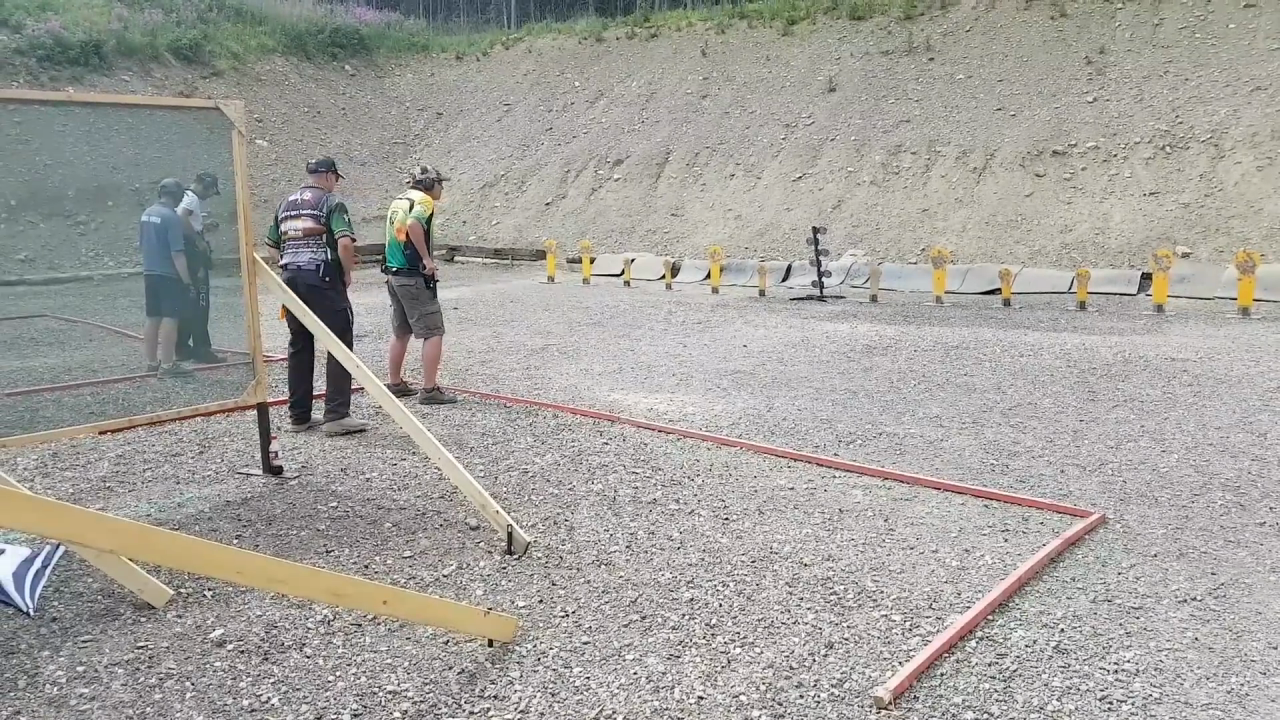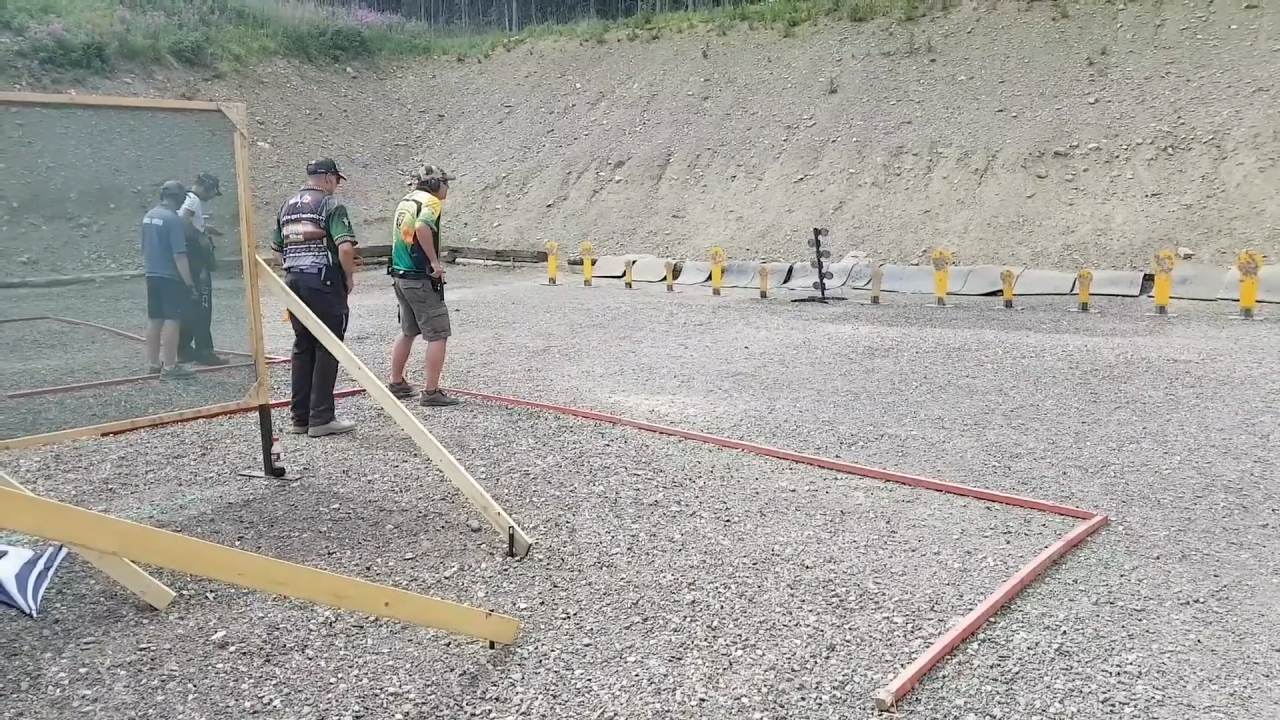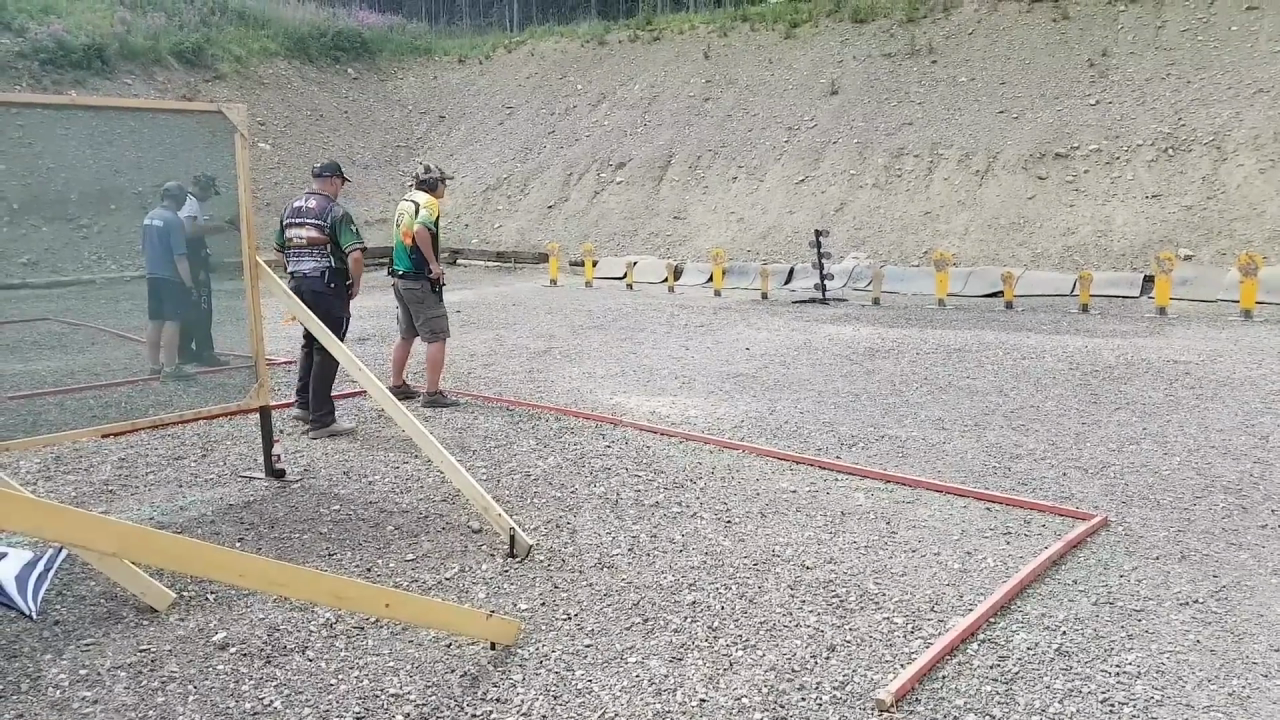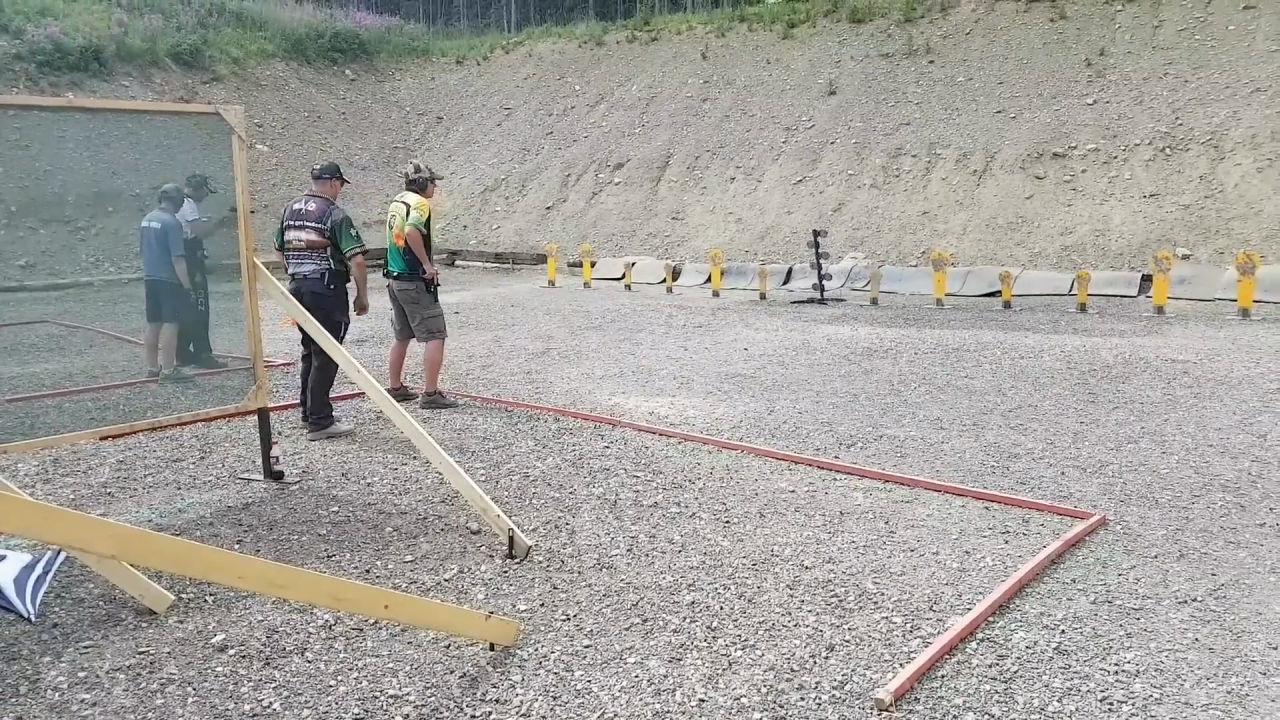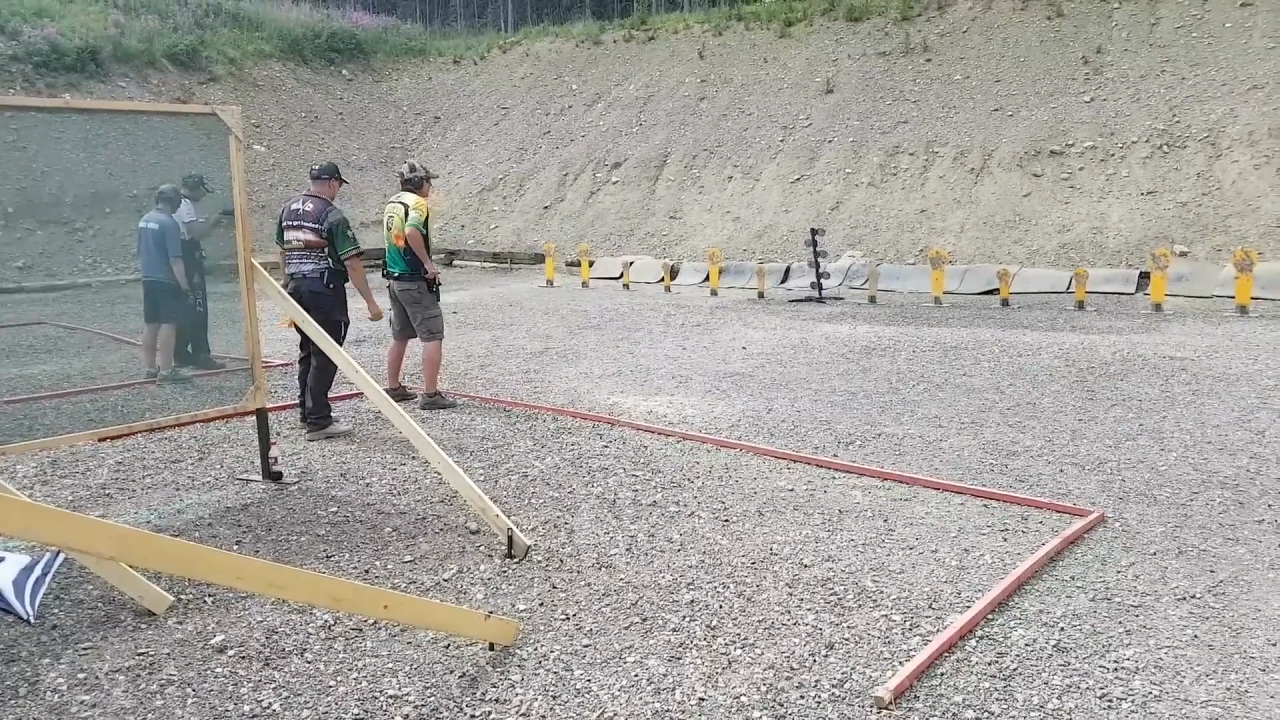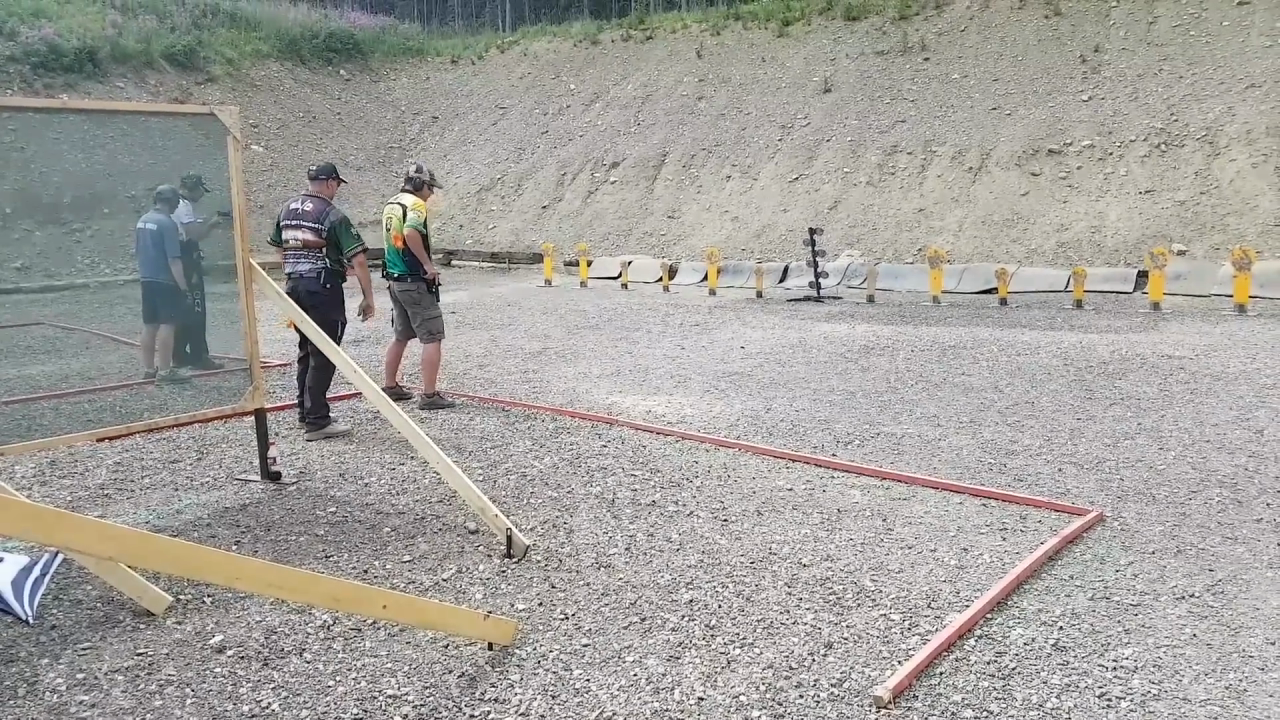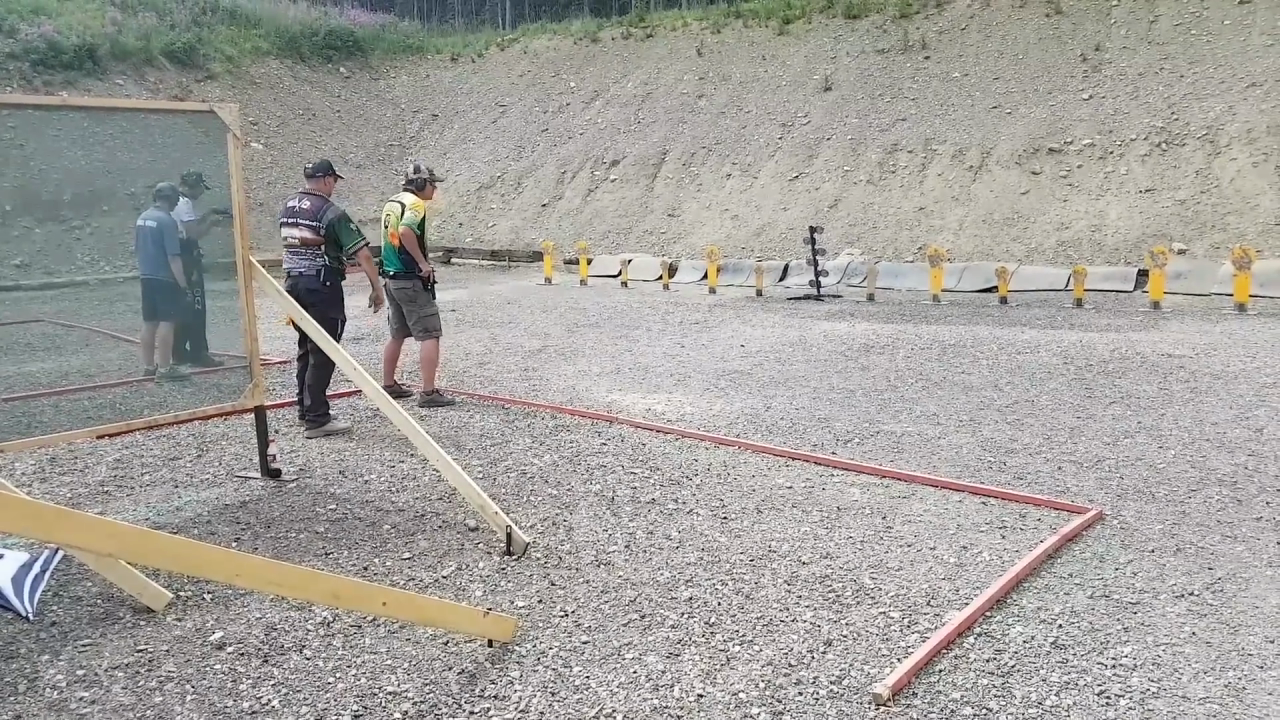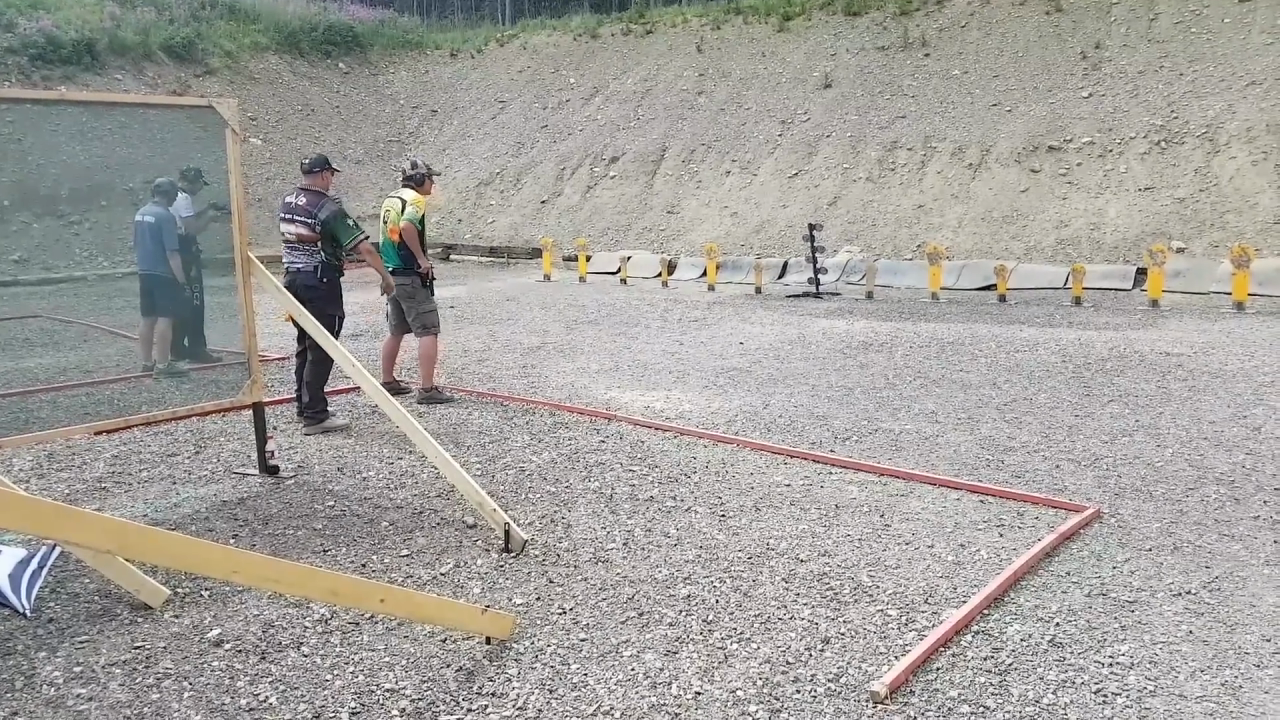
dt=0.2s
person 1, frame 1
left shoulder: (285, 204)
right shoulder: (331, 202)
left elbow: (273, 249)
right elbow: (345, 244)
right wrist: (347, 274)
left hip: (290, 279)
right hip: (322, 279)
left knee: (299, 347)
right knee: (339, 344)
left ankle: (299, 415)
right ankle: (336, 414)
person 1, frame 2
left shoulder: (287, 206)
right shoulder: (332, 205)
left elbow: (278, 251)
right elbow: (346, 249)
right wrist: (349, 277)
left hip: (294, 282)
right hip: (323, 282)
left knee: (303, 348)
right knee: (328, 350)
left ankle: (300, 417)
right ankle: (320, 418)
person 1, frame 3
left shoulder: (291, 208)
right shoulder: (336, 211)
left elbow: (280, 250)
right elbow: (355, 256)
right wrist: (355, 283)
left hip: (298, 284)
right hip: (327, 286)
left knee: (311, 344)
right knee: (326, 352)
left ankle: (304, 404)
right ankle: (321, 421)
person 1, frame 4
left shoulder: (290, 209)
right shoulder: (335, 215)
left elbow: (281, 250)
right elbow: (357, 260)
right wrist: (362, 295)
left hip: (297, 286)
right hip: (326, 289)
left knee: (310, 351)
right knee: (325, 355)
left ankle: (309, 413)
right ankle: (319, 422)
person 1, frame 5
left shoulder: (288, 209)
right shoulder: (332, 215)
left elbow: (282, 248)
right elbow: (352, 263)
right wrist: (370, 302)
left hip: (296, 286)
right hip: (324, 288)
left knee: (308, 352)
right knee: (324, 356)
left ankle: (308, 413)
right ankle: (318, 422)
person 1, frame 6
left shoulder: (287, 209)
right shoulder: (332, 215)
left elbow: (277, 246)
right elbow: (358, 259)
right wrist: (368, 297)
left hip: (293, 285)
right hip: (322, 288)
left knee: (306, 352)
right knee: (323, 356)
left ankle: (306, 413)
right ankle: (317, 422)
person 1, frame 7
left shoulder: (287, 207)
right shoulder: (331, 212)
right elbow: (362, 253)
right wrist: (376, 288)
left hip: (293, 283)
right hip: (321, 285)
left knee: (306, 349)
right knee: (322, 353)
left ankle: (306, 410)
right ankle: (316, 419)
person 1, frame 8
left shoulder: (286, 201)
right shoulder: (329, 208)
right elbow: (363, 247)
right wrist: (386, 277)
left hip: (292, 279)
right hip: (320, 282)
left knee: (305, 345)
right knee: (321, 349)
left ankle: (304, 407)
right ankle: (314, 416)
person 2, frame 1
left shoulder: (399, 200)
right shoulder: (424, 199)
right elbow: (413, 224)
right wrist: (426, 258)
left hip: (394, 275)
right hip: (415, 277)
left knee: (401, 332)
right knee: (433, 333)
left ankle: (395, 383)
right ankle: (429, 390)
person 2, frame 2
left shoulder: (405, 201)
right shoulder: (431, 201)
right elbow: (422, 227)
right wrist: (434, 261)
left hip: (401, 276)
right hip: (422, 279)
left knee: (408, 331)
right knee: (438, 335)
left ankle: (396, 383)
right ankle: (431, 392)
person 2, frame 3
left shoulder: (405, 201)
right shoulder: (428, 202)
right elbow: (420, 229)
right wrist: (433, 263)
left hip: (400, 278)
right hip: (420, 280)
left knee: (406, 335)
right knee: (437, 337)
left ankle: (397, 385)
right ankle: (432, 394)
person 2, frame 4
left shoulder: (397, 202)
right shoulder: (419, 202)
right elbow: (411, 231)
right wrist: (426, 263)
left hip: (395, 279)
right hip: (416, 281)
left knee: (402, 336)
right knee: (434, 336)
left ankle: (395, 388)
right ankle: (431, 394)
person 2, frame 5
left shoulder: (392, 203)
right shoulder: (417, 202)
right elbow: (412, 232)
right wrist: (427, 263)
left hip: (395, 279)
right hip: (416, 281)
left knee: (400, 336)
right knee: (433, 337)
left ankle: (394, 388)
right ankle: (431, 395)
person 2, frame 6
left shoulder: (391, 204)
right shoulder: (415, 203)
right elbow: (411, 233)
right wrist: (427, 263)
left hip: (395, 280)
right hip: (416, 281)
left knee: (400, 336)
right knee: (432, 338)
left ankle: (390, 386)
right ankle: (430, 395)
person 2, frame 7
left shoulder: (392, 202)
right shoulder: (414, 203)
right elbow: (406, 231)
right wrist: (422, 262)
left hip: (392, 278)
right hip: (412, 280)
left knee: (397, 334)
right knee: (429, 336)
left ankle: (388, 385)
right ankle: (429, 393)
person 2, frame 8
left shoulder: (391, 198)
right shoulder: (415, 198)
right elbow: (407, 226)
right wrist: (421, 257)
left hip: (390, 274)
right hip: (411, 276)
left knee: (396, 331)
right knee: (428, 332)
left ankle: (387, 381)
right ankle: (427, 390)
person 3, frame 1
left shoulder: (146, 214)
right shoulder: (171, 217)
left elbow: (142, 245)
right elbow: (177, 253)
right wrist: (187, 280)
left hip: (150, 274)
right hip: (168, 276)
left knee: (152, 318)
right knee: (169, 319)
left ankle: (151, 362)
right ankle: (167, 366)
person 3, frame 2
left shoulder: (148, 216)
right shoulder: (173, 219)
left elbow: (144, 247)
right elbow: (179, 255)
right wrist: (189, 282)
left hip: (152, 276)
right hip: (170, 278)
left knee: (154, 320)
right knee: (171, 321)
left ankle: (154, 364)
right ankle: (169, 367)
person 3, frame 3
left shoulder: (149, 217)
right shoulder: (174, 221)
left elbow: (144, 249)
right elbow: (179, 256)
right wrist: (189, 283)
left hip: (152, 277)
right hip: (171, 279)
left knee: (154, 322)
right knee: (171, 322)
left ankle: (154, 366)
right ankle: (169, 369)
person 3, frame 4
left shoulder: (147, 219)
right shoulder: (171, 222)
left elbow: (142, 251)
right elbow: (177, 258)
right wrist: (187, 285)
left hip: (150, 279)
right hip: (168, 281)
left knee: (152, 324)
right knee: (170, 324)
left ankle: (152, 368)
right ankle: (168, 371)
person 3, frame 5
left shoulder: (144, 220)
right shoulder: (169, 223)
left elbow: (139, 252)
right elbow: (175, 259)
right wrist: (185, 286)
left hip: (148, 280)
right hip: (166, 282)
left knee: (150, 325)
right knee: (168, 325)
left ankle: (151, 369)
right ankle: (166, 372)
person 3, frame 6
left shoulder: (142, 221)
right shoulder: (167, 224)
left elbow: (138, 252)
right elbow: (173, 259)
right wrist: (183, 286)
left hip: (146, 281)
right hip: (165, 283)
left knee: (149, 325)
right knee: (166, 325)
left ankle: (149, 369)
right ankle: (164, 372)
person 3, frame 7
left shoulder: (141, 218)
right shoulder: (167, 221)
left elbow: (138, 250)
right elbow: (173, 257)
right wrist: (183, 283)
left hip: (146, 278)
right hip: (164, 280)
left knee: (149, 323)
right knee: (166, 323)
left ankle: (149, 366)
right ankle: (164, 369)
person 3, frame 8
left shoulder: (140, 214)
right shoulder: (165, 216)
left elbow: (136, 245)
right elbow: (172, 252)
right wrist: (182, 279)
left hip: (144, 273)
right hip: (163, 275)
left knee: (147, 318)
right knee: (164, 319)
left ankle: (147, 362)
right ankle: (162, 365)
person 4, frame 1
left shoulder: (185, 197)
right shoulder: (192, 199)
right elbow: (181, 220)
left wrist: (202, 227)
right wrist: (199, 240)
left hip: (185, 257)
right hip: (193, 256)
right knee: (199, 303)
left ankle: (182, 347)
right ankle: (201, 350)
person 4, frame 2
left shoulder: (187, 199)
right shoulder: (193, 201)
right elbow: (182, 220)
left wrist: (204, 230)
right wrist: (201, 236)
left hip: (188, 259)
right hip: (195, 259)
left knee: (189, 305)
right knee: (201, 306)
left ankle: (185, 349)
right ankle: (204, 352)
person 4, frame 3
left shoulder: (186, 201)
right shoulder: (191, 202)
right elbow: (192, 229)
left wrist: (215, 227)
right wrist: (217, 227)
left hip: (188, 261)
right hip: (194, 261)
left knee: (188, 308)
right knee: (201, 307)
left ankle: (185, 351)
right ankle: (204, 353)
person 4, frame 4
left shoulder: (183, 204)
right shoulder: (188, 205)
right elbow: (203, 232)
left wrist: (217, 222)
right wrist: (220, 221)
left hip: (184, 262)
right hip: (192, 263)
left knee: (186, 309)
right knee: (199, 309)
left ankle: (184, 353)
right ankle: (202, 355)
person 4, frame 5
left shoulder: (178, 205)
right shoulder: (185, 206)
right elbow: (198, 234)
left wrist: (212, 222)
right wrist: (214, 222)
left hip: (182, 264)
right hip: (189, 264)
right knee: (197, 310)
left ankle: (181, 354)
right ankle: (201, 356)
person 4, frame 6
left shoulder: (176, 205)
right shoulder: (184, 206)
right elbow: (195, 235)
left wrist: (209, 223)
right wrist: (211, 224)
left hip: (180, 264)
right hip: (188, 264)
right knee: (196, 311)
left ankle: (180, 355)
right ankle: (199, 357)
person 4, frame 7
left shoulder: (175, 203)
right shoulder: (184, 203)
right elbow: (194, 233)
left wrist: (207, 216)
right wrist: (211, 222)
left hip: (180, 261)
right hip: (188, 262)
right knee: (195, 308)
left ankle: (179, 352)
right ankle: (199, 354)
person 4, frame 8
left shoulder: (174, 197)
right shoulder: (183, 199)
right elbow: (193, 229)
left wrist: (205, 210)
right wrist: (209, 217)
left hip: (177, 256)
right hip: (186, 257)
right knee: (194, 304)
left ankle: (177, 348)
right ankle: (197, 350)
